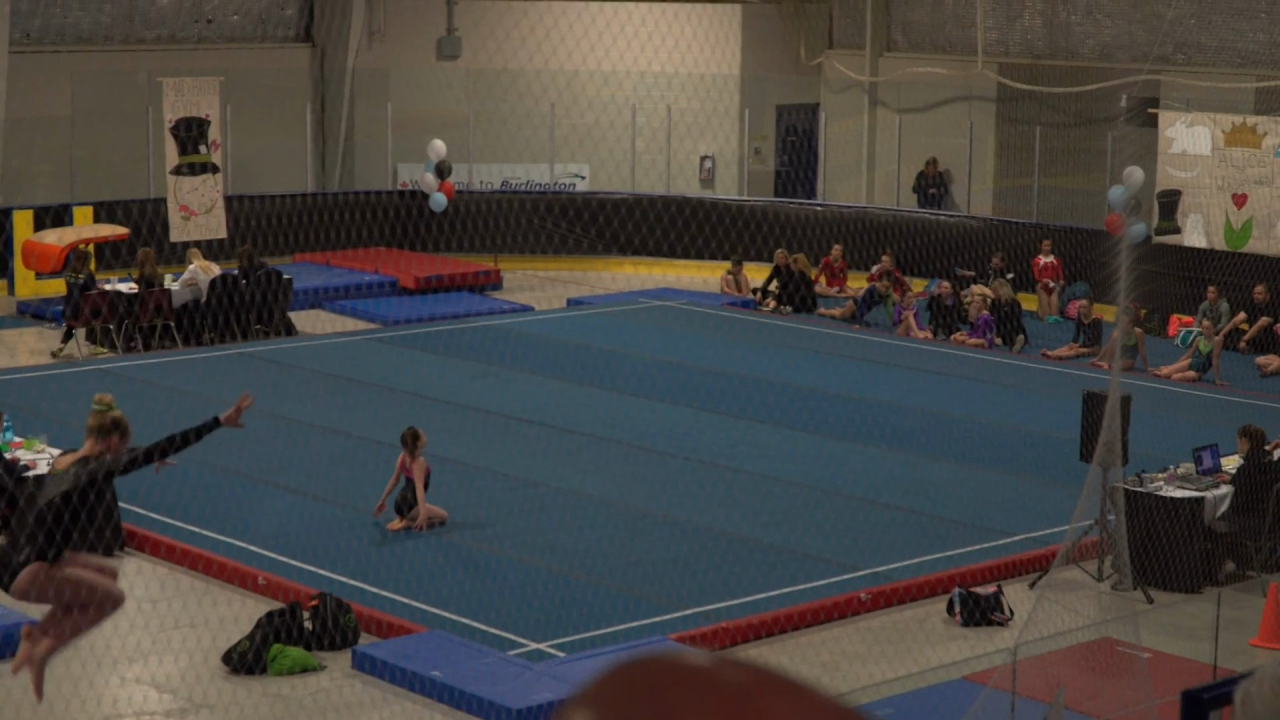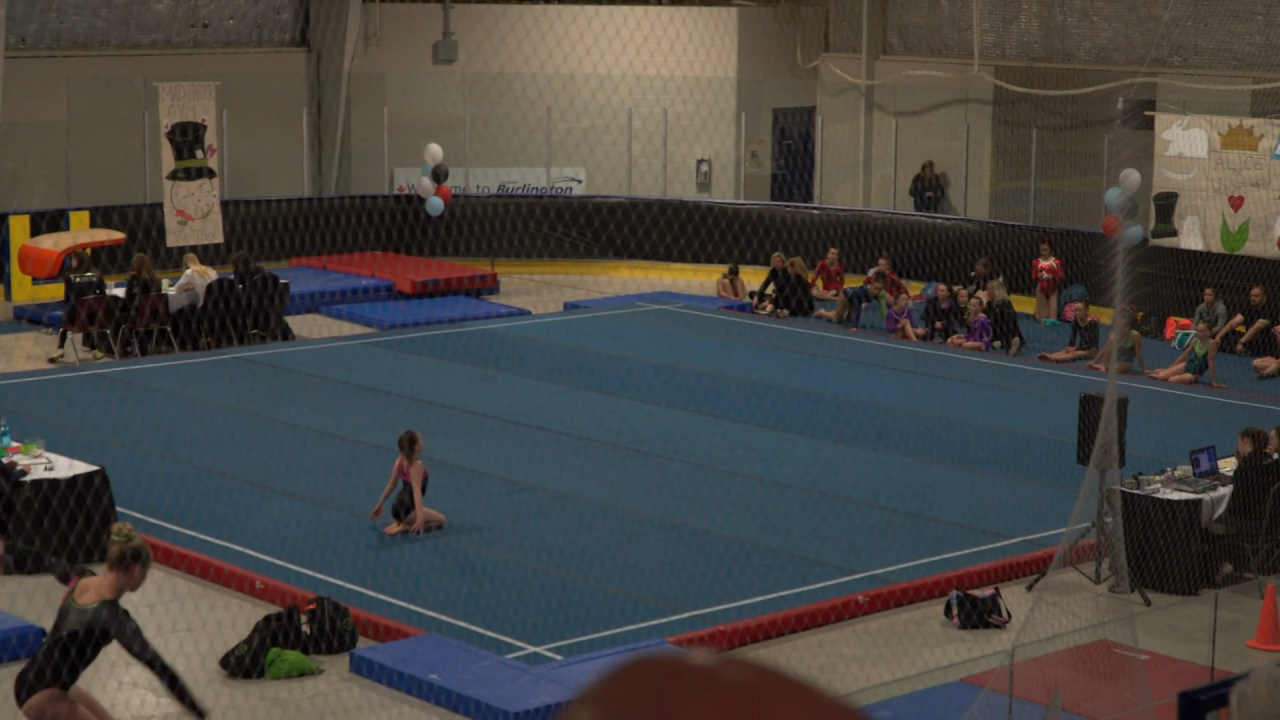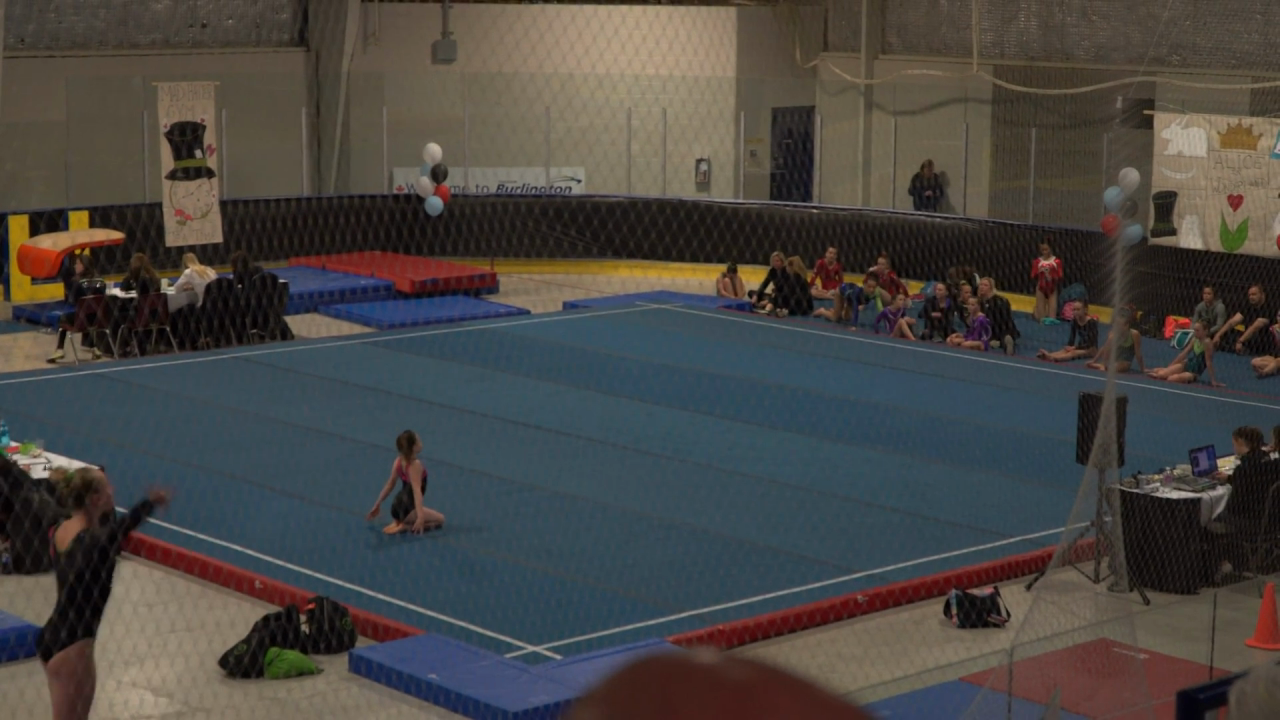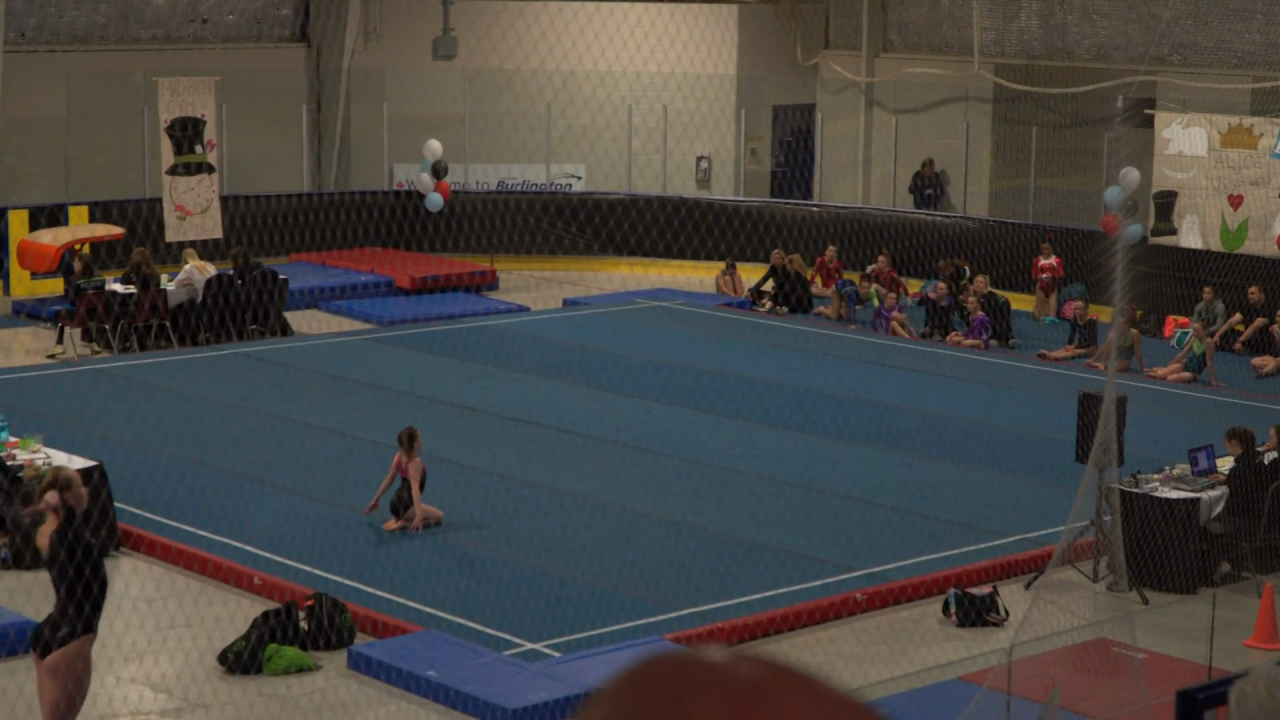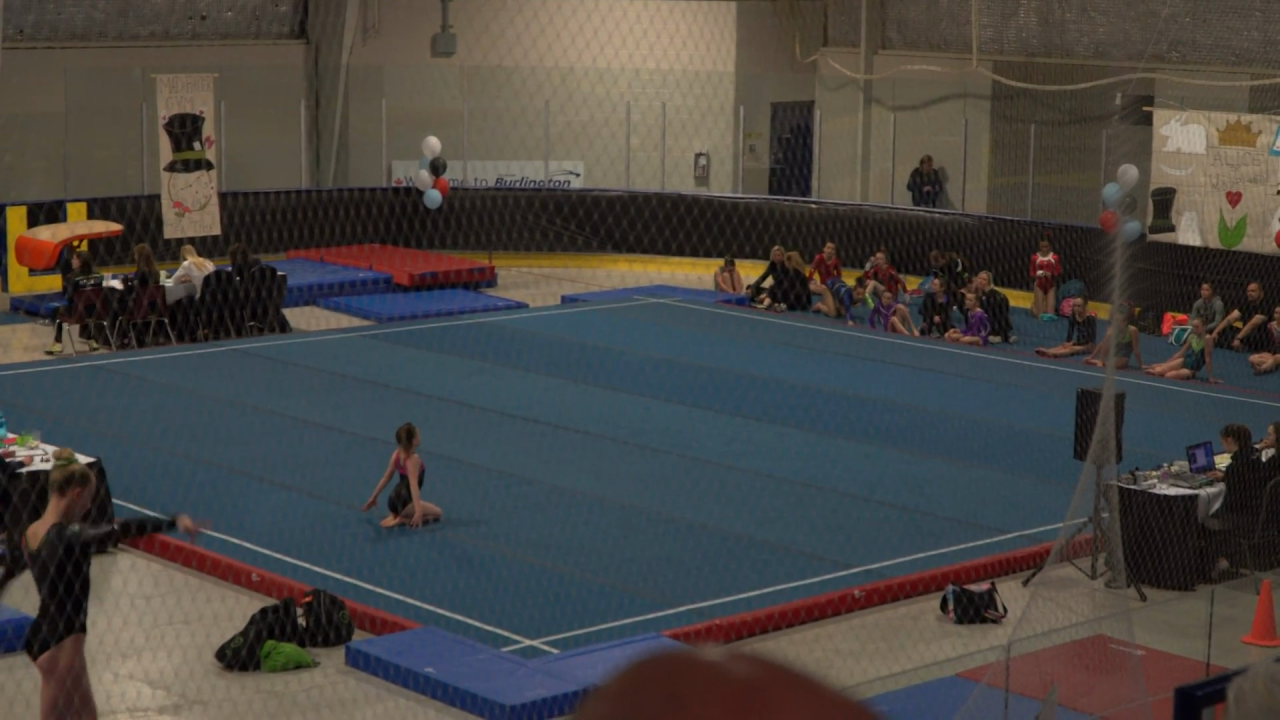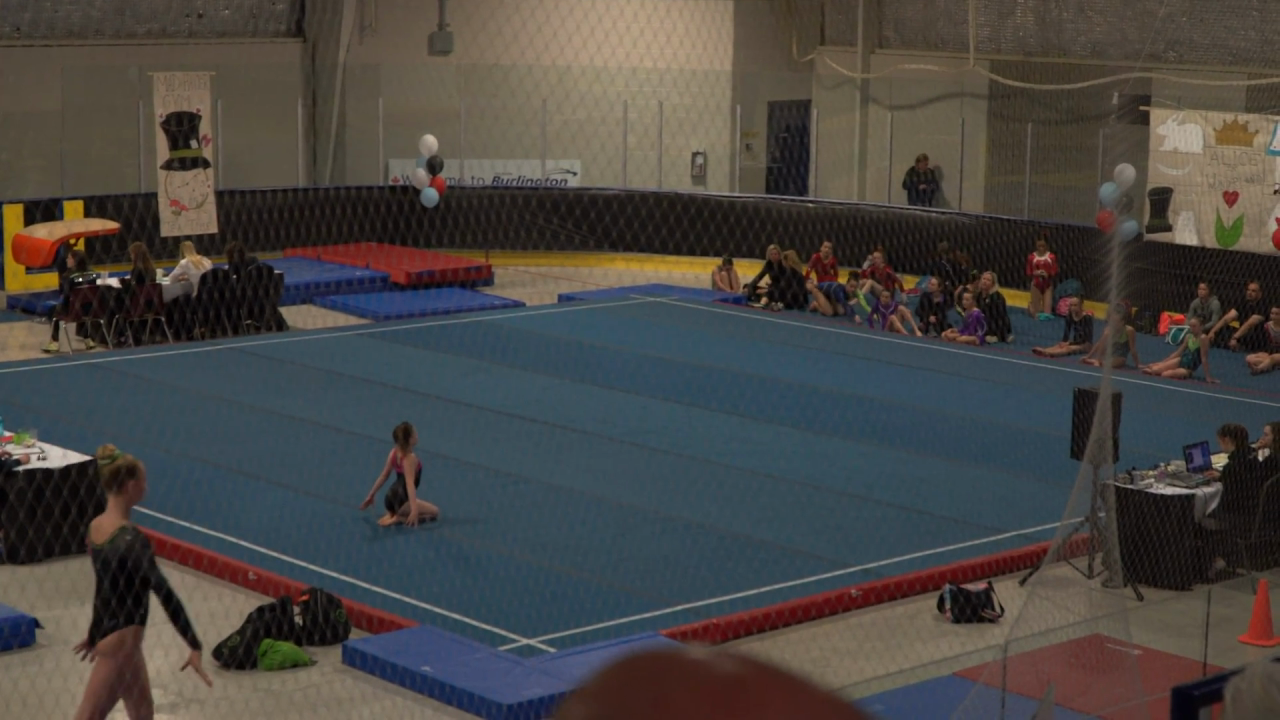
dt=0.5s
person 1, frame 1
left shoulder: (67, 461)
right shoulder: (95, 466)
right elbow: (154, 454)
right wrist: (219, 421)
left hip: (17, 562)
right hip: (28, 573)
left knee: (107, 578)
right knee: (113, 598)
left ankle: (36, 636)
right ankle: (38, 650)
person 1, frame 2
left shoulder: (82, 583)
right shoulder: (113, 617)
left elbow: (56, 566)
right elbow: (158, 666)
left hip: (41, 684)
right hip: (44, 695)
person 1, frame 3
left shoulder: (61, 530)
right shoulder: (92, 539)
right elbow: (125, 524)
right wrist: (152, 501)
left hip: (52, 639)
right hip: (70, 646)
person 1, frame 4
left shoulder: (47, 534)
right shoulder: (66, 534)
right elbow: (68, 516)
right wrist: (55, 501)
left hip: (49, 637)
right hip: (70, 645)
person 1, frame 5
left shoulder: (33, 532)
right shoulder: (66, 536)
right elbow: (119, 531)
right wrist: (174, 521)
left hip: (42, 636)
right hip: (61, 645)
person 1, frame 6
left shoulder: (97, 527)
right shoulder: (131, 540)
right elbow: (164, 594)
right wrist: (195, 646)
left hip: (109, 631)
right hip: (121, 638)
